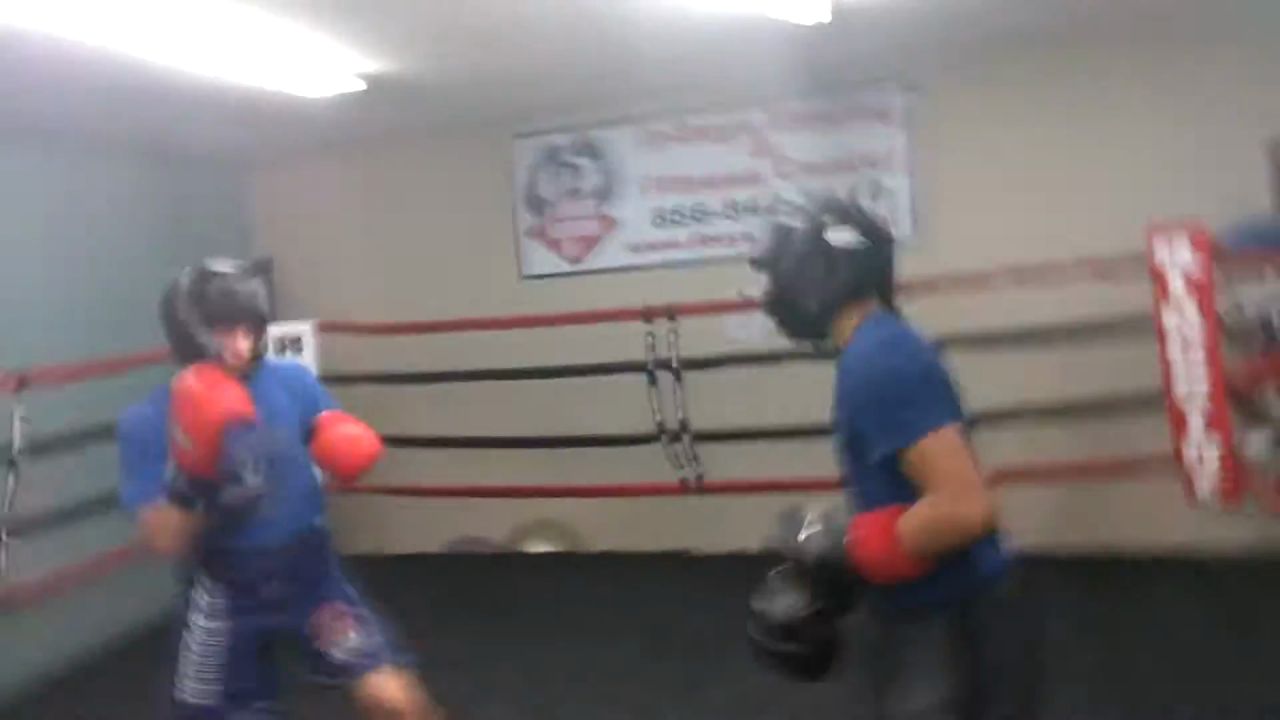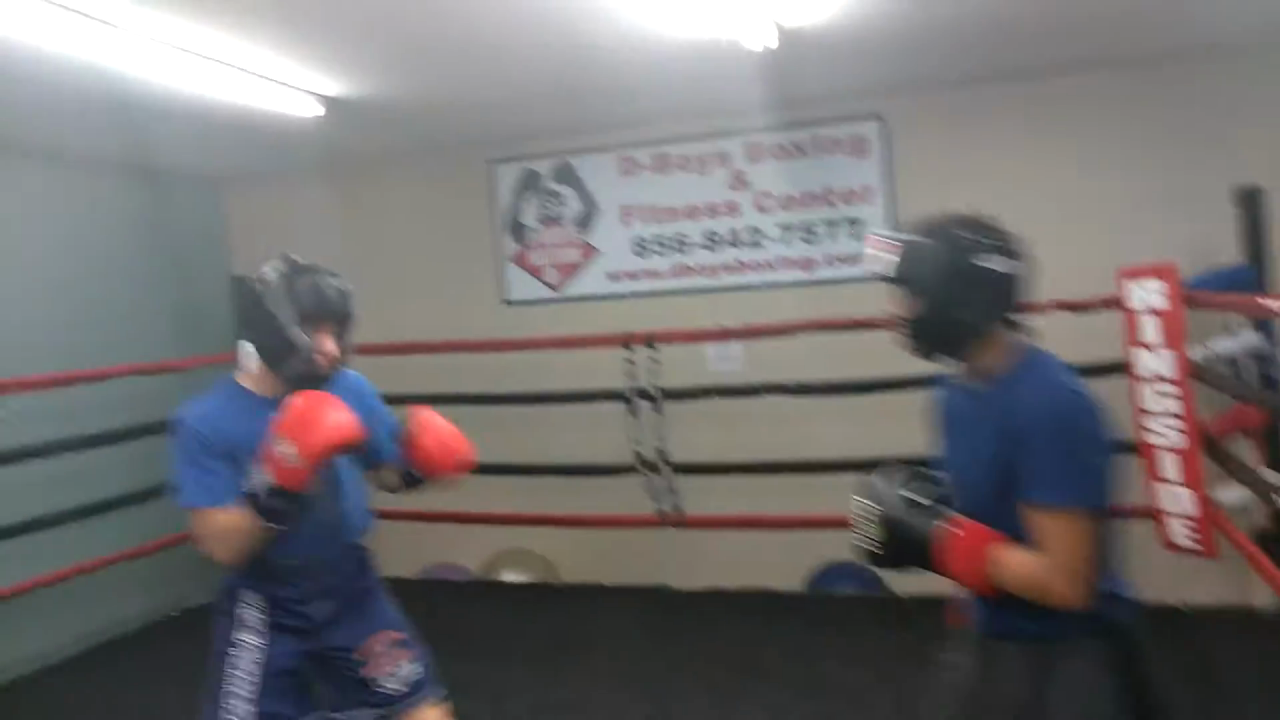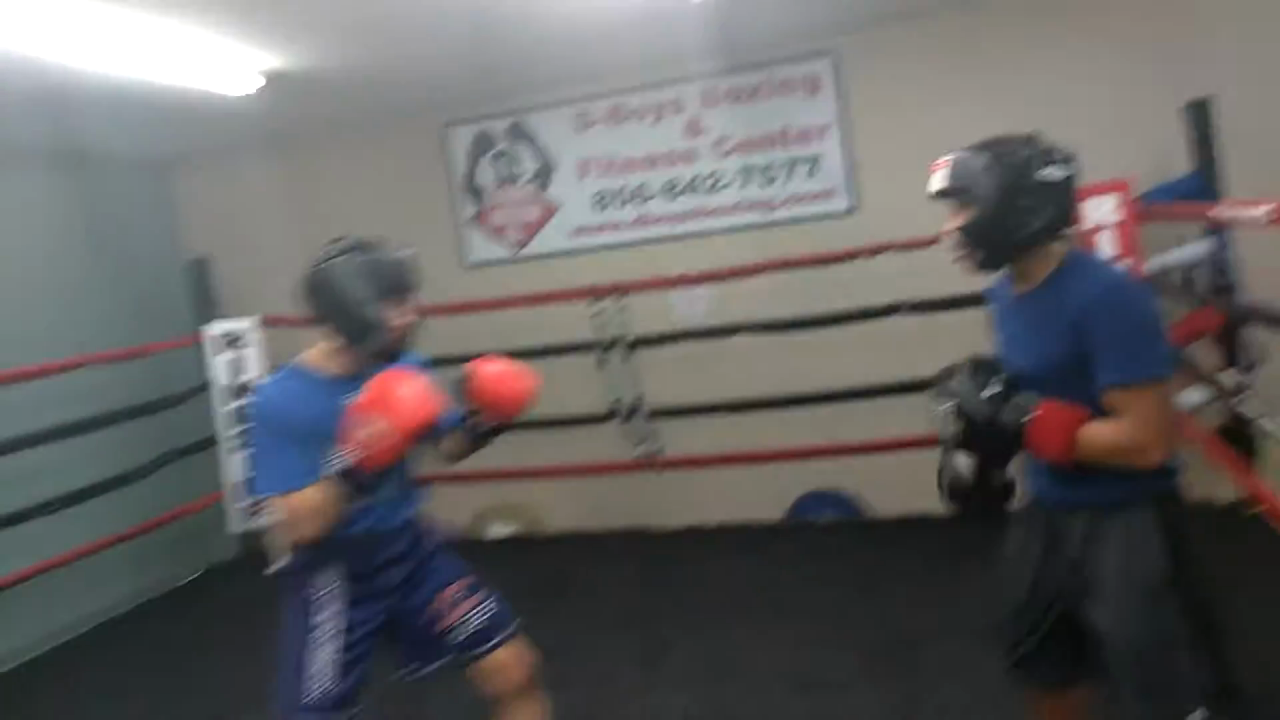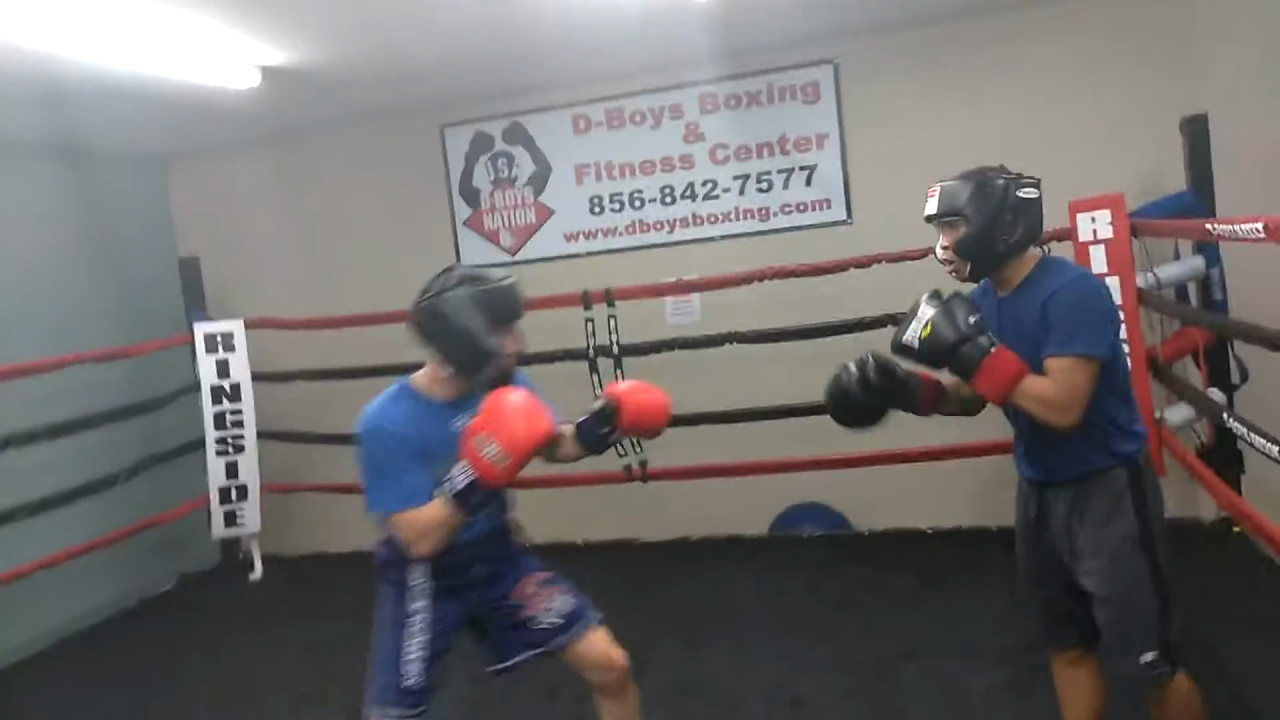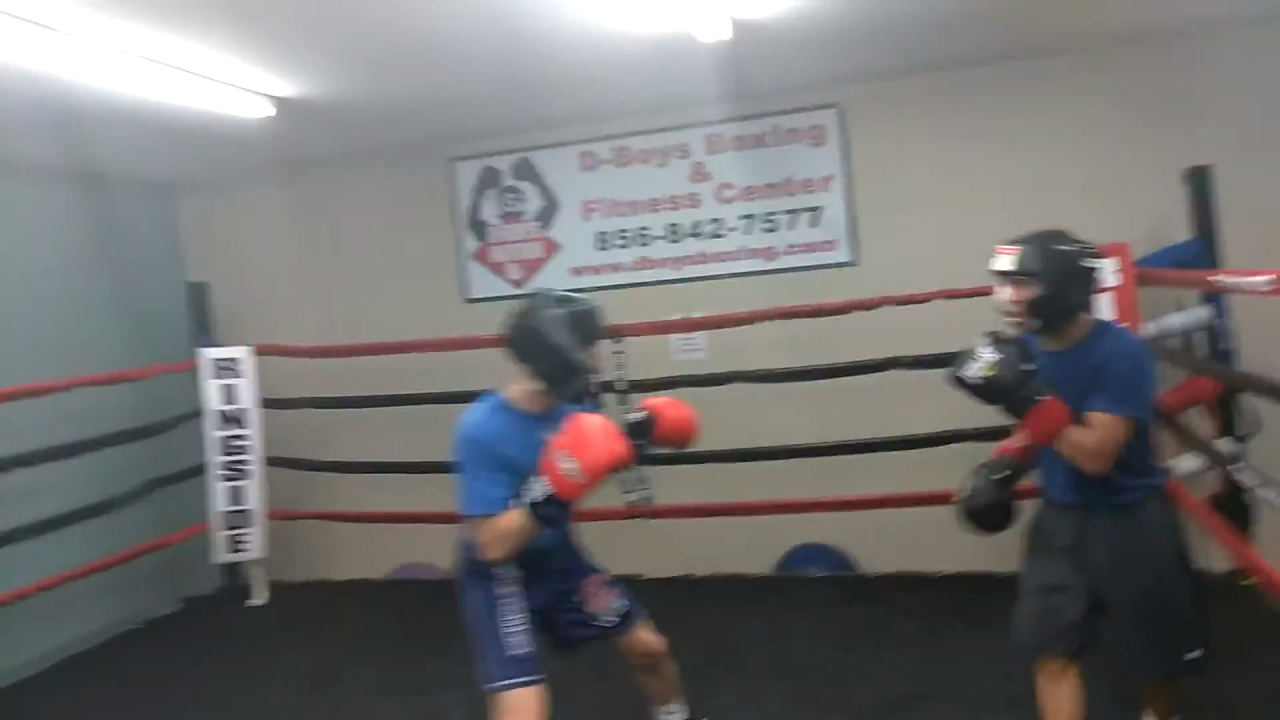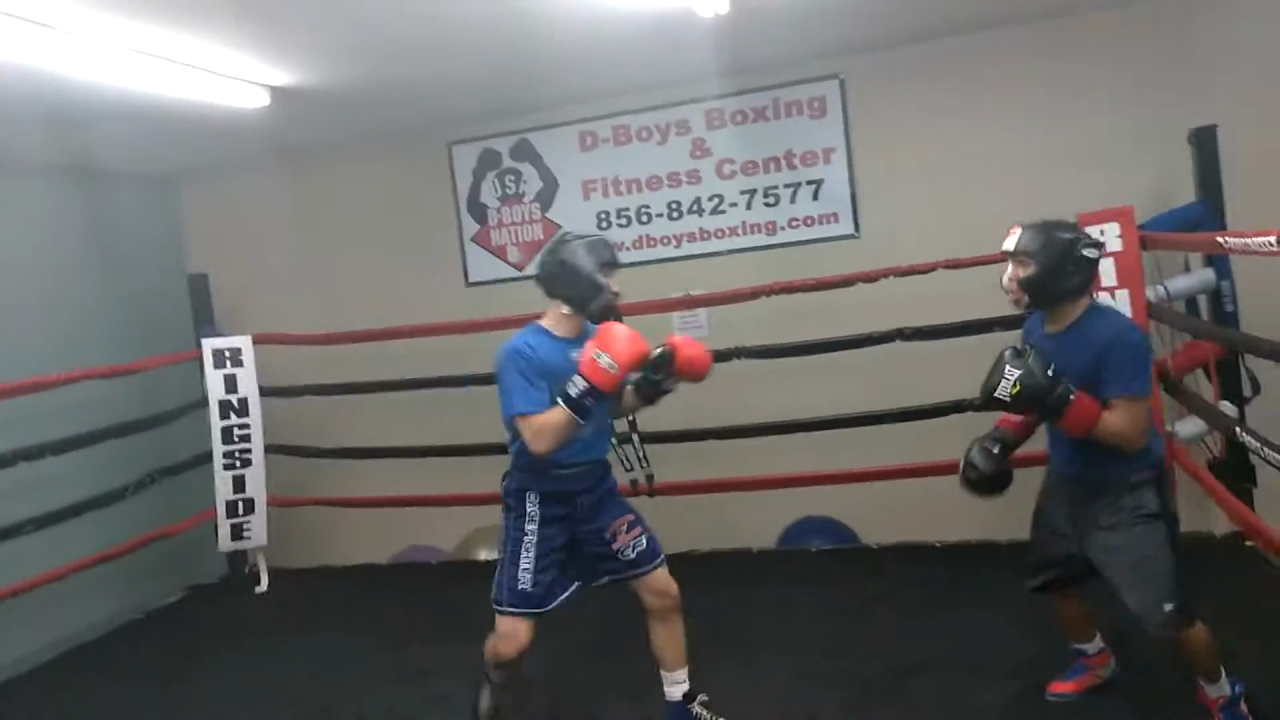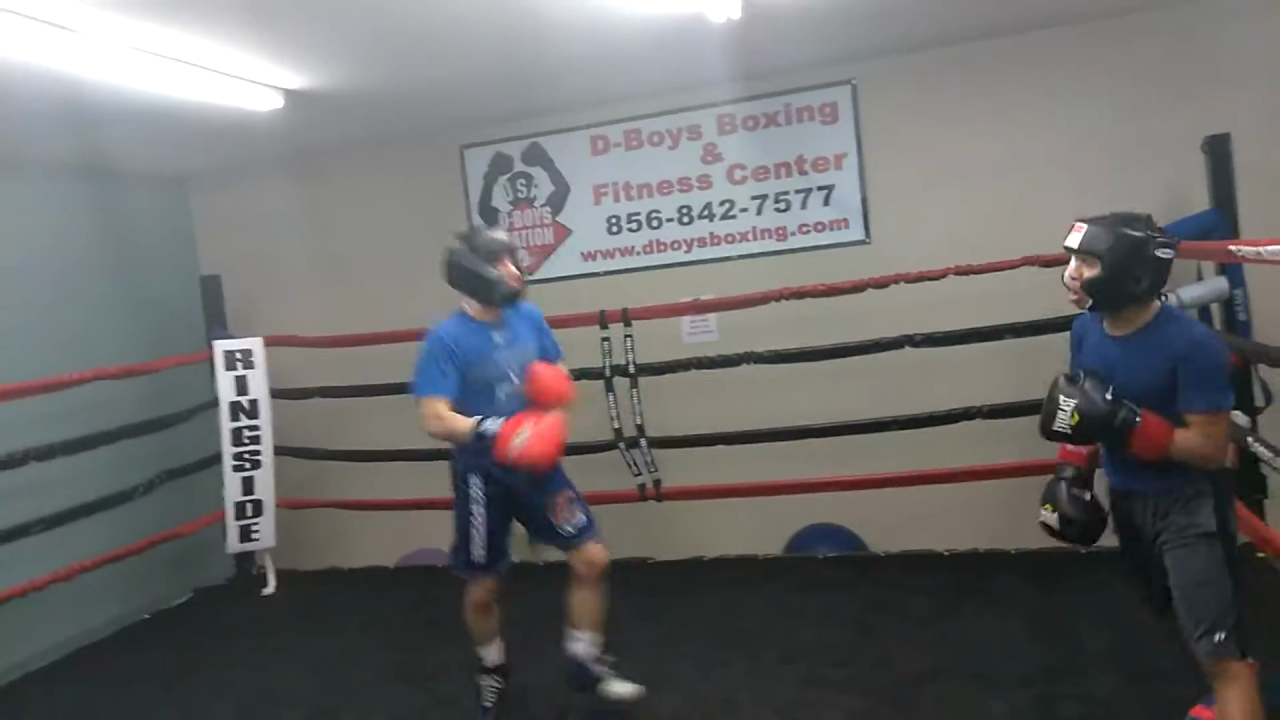
dt=0.4s
person 1, frame 1
left shoulder: (880, 362)
right shoulder: (878, 353)
left elbow: (968, 505)
left wrist: (854, 552)
right wrist: (821, 564)
left hip: (953, 623)
right hip: (914, 613)
person 1, frame 2
left shoulder: (1053, 406)
right shoulder: (959, 390)
left elbow: (1065, 582)
left wrist: (938, 536)
left hip: (1073, 661)
right hip: (995, 643)
person 1, frame 3
left shoulder: (1108, 297)
right shoulder: (1005, 293)
left elbow: (1147, 440)
left wrist: (1021, 421)
right wrist: (983, 409)
left hip: (1128, 520)
right hip: (1048, 509)
right knee: (1040, 663)
person 1, frame 4
left shoulder: (1074, 290)
right shoulder: (982, 299)
left elbow: (1061, 407)
right elbow: (967, 393)
left wrist: (972, 352)
right wrist: (902, 383)
left hip: (1106, 490)
right hip: (1040, 490)
left knee: (1147, 653)
right knee: (1067, 643)
person 1, frame 5
left shoulder: (1121, 353)
right shoulder: (1027, 343)
left elbow: (1098, 455)
left wrist: (1026, 398)
right wrist: (1007, 464)
left hip: (1132, 521)
right hip: (1063, 518)
left knee: (1158, 653)
right knee: (1051, 653)
person 1, frame 6
left shoulder: (1115, 336)
right shoulder: (1036, 326)
left elbow: (1133, 433)
left wrist: (1060, 403)
right wrist: (1005, 435)
left hip: (1129, 490)
right hip: (1068, 485)
left knee: (1165, 619)
right knee: (1056, 581)
right ankle: (1091, 657)
person 1, frame 7
left shoulder: (1191, 345)
right shoulder: (1085, 330)
left elbow: (1211, 450)
left wrist: (1124, 426)
right wrist: (1072, 469)
left hip: (1188, 504)
right hip: (1126, 498)
left knee: (1218, 649)
right knee: (1182, 609)
person 2, frame 1
left shoulder: (290, 382)
right shoulder: (149, 423)
left elbow: (339, 452)
right elbow: (169, 542)
left wrist: (347, 452)
right wrist: (187, 471)
left hip: (308, 569)
right hip: (229, 590)
person 2, frame 2
left shoulder: (351, 392)
right shoulder: (205, 422)
left elbow: (386, 470)
right elbow: (223, 547)
left wrist: (418, 460)
right wrist: (279, 482)
left hip: (349, 587)
right hip: (267, 607)
person 2, frame 3
left shoulder: (400, 368)
right shoulder: (277, 406)
left elbow: (444, 447)
right elbow: (296, 527)
left wrist: (480, 419)
right wrist: (354, 462)
left hip: (412, 552)
right hip: (333, 582)
left knee: (515, 673)
person 2, frame 4
left shoulder: (499, 385)
right shoulder: (387, 426)
left elbow: (549, 446)
right elbow: (420, 539)
left wrist: (599, 427)
right wrist: (474, 479)
left hip: (496, 557)
right hip: (424, 579)
left knee: (607, 664)
person 2, frame 5
left shoulder: (567, 401)
right shoulder: (482, 433)
left elbow: (591, 454)
right elbow: (491, 546)
left wrist: (636, 435)
right wrist: (550, 490)
left hip: (556, 558)
right hip: (501, 579)
left knee: (649, 648)
person 2, frame 6
left shoulder: (596, 336)
right shoulder: (521, 353)
left elbow: (619, 403)
right elbow: (539, 440)
left wrist: (661, 374)
right wrist: (587, 384)
left hip: (596, 486)
right hip: (539, 499)
left knee: (662, 593)
right knee: (514, 637)
person 2, frame 7
left shoulder: (527, 317)
right shoulder: (445, 341)
left elbow: (560, 378)
right elbow: (434, 420)
left wrist: (555, 389)
right wrist: (498, 431)
left hip: (542, 459)
right hip: (484, 473)
left knee: (593, 561)
right knee: (484, 589)
left ankle: (586, 661)
right ankle: (492, 672)
